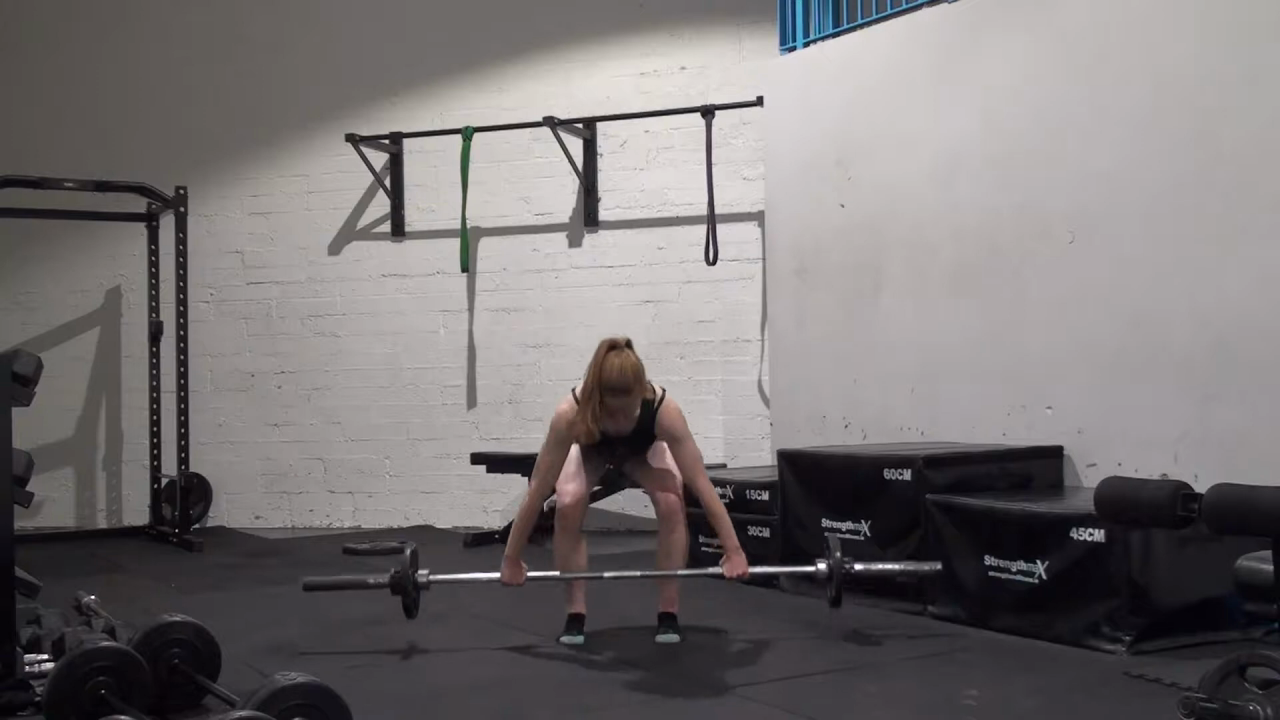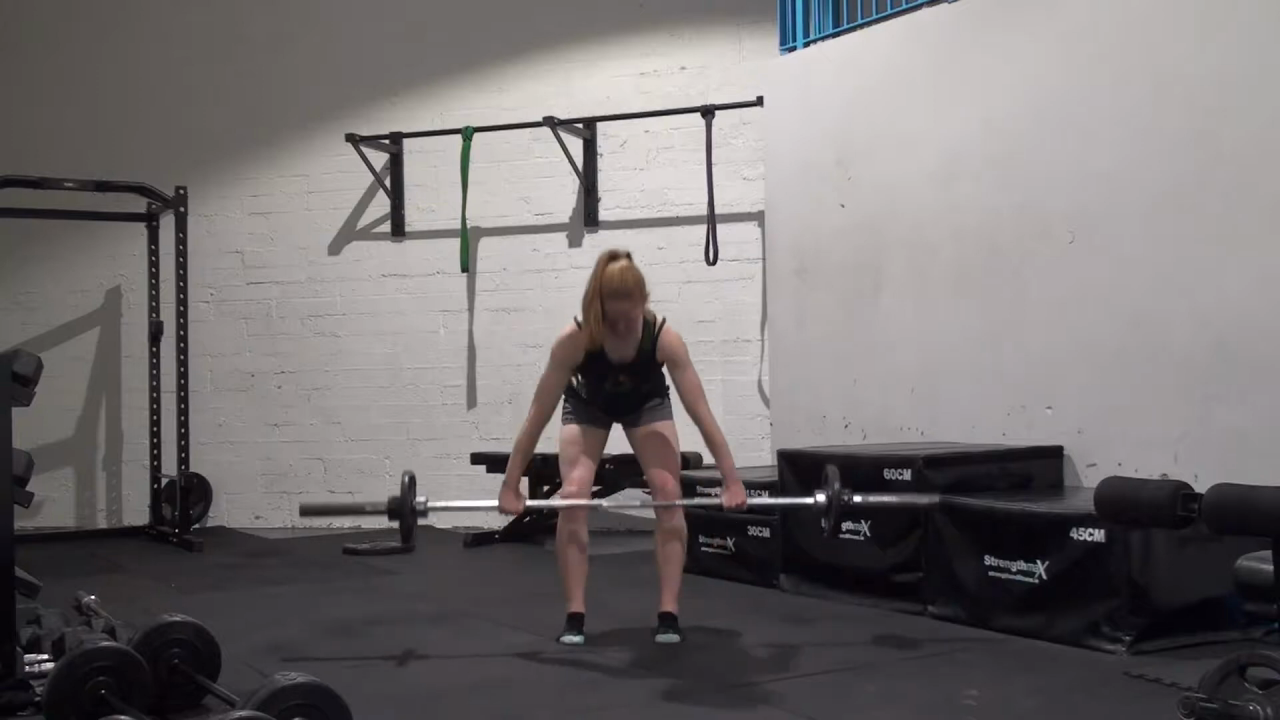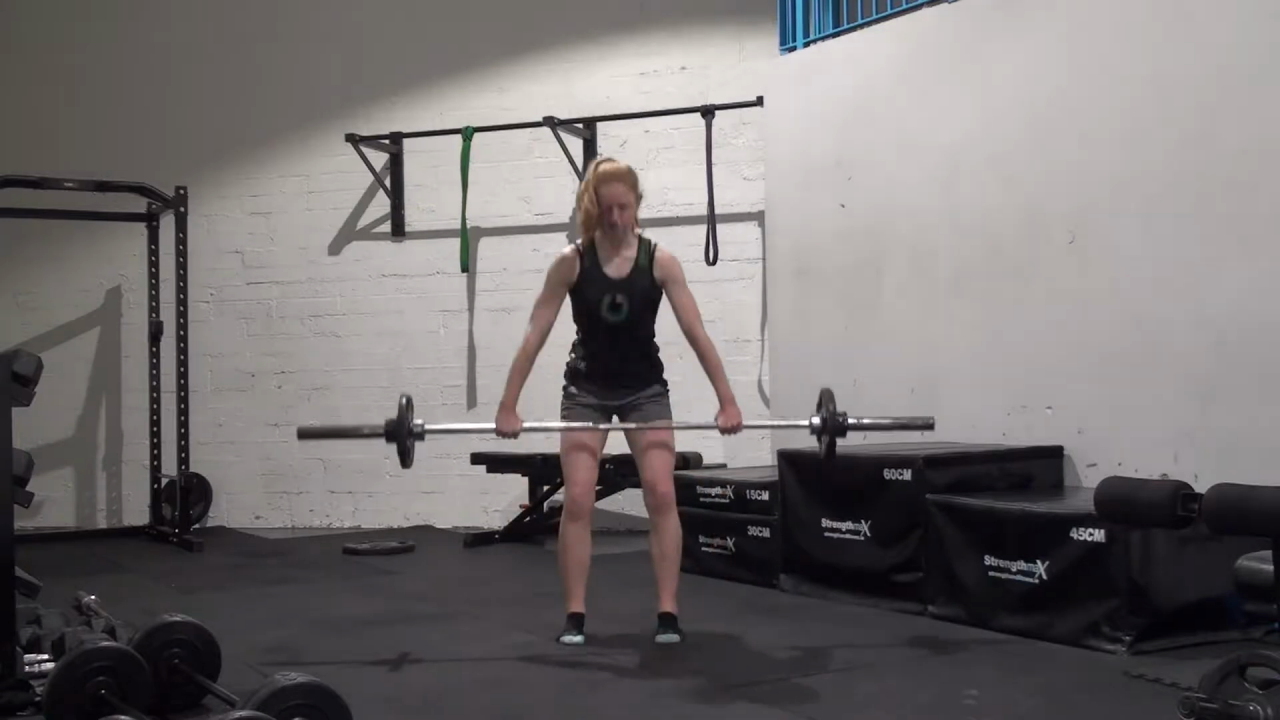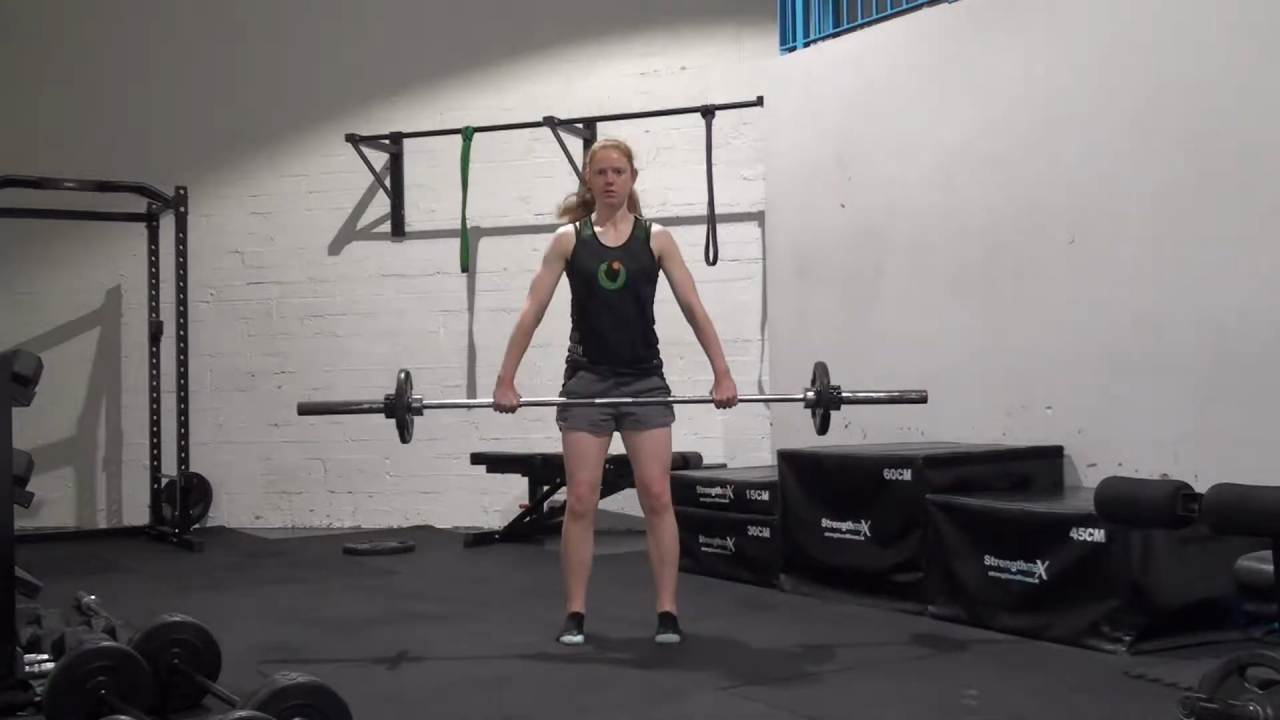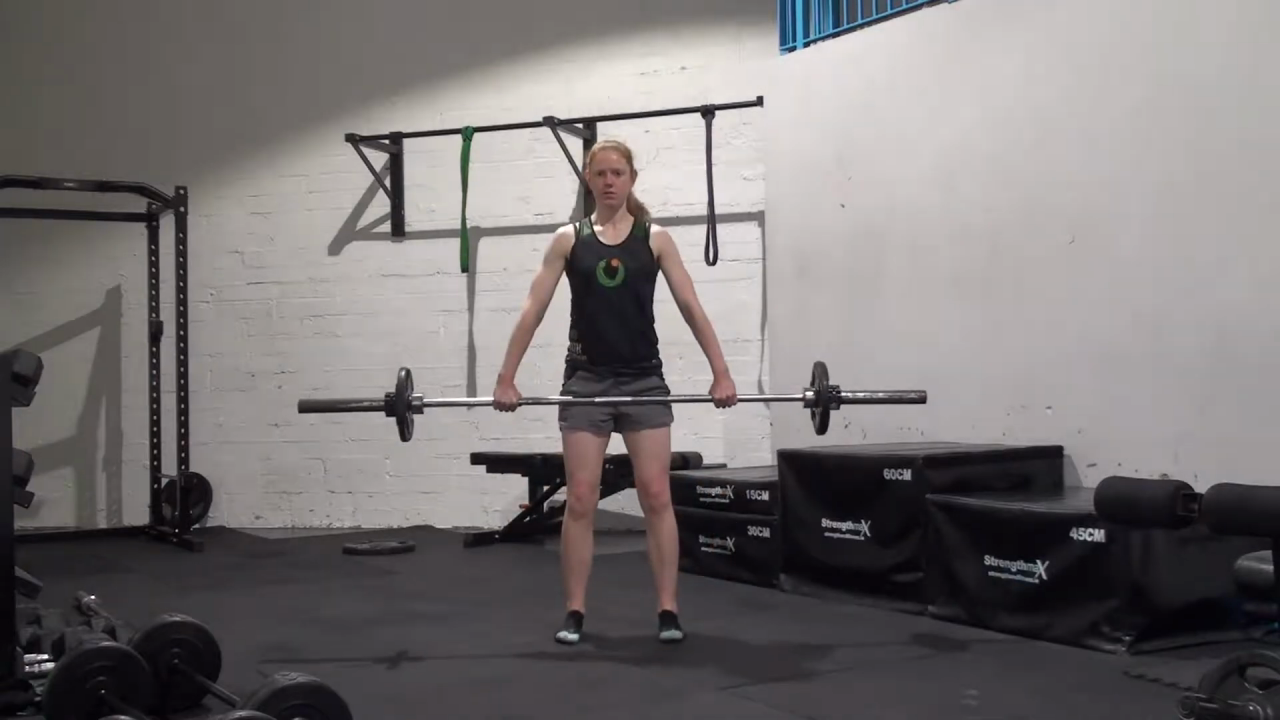
dt=0.3s
person 1, frame 1
left shoulder: (664, 410)
right shoulder: (571, 414)
left elbow: (700, 484)
right elbow: (538, 490)
left wrist: (733, 550)
right wrist: (512, 558)
left hip: (646, 444)
right hip: (590, 446)
left knee: (671, 504)
right knee: (568, 506)
left ankle: (668, 614)
right ankle: (575, 614)
person 1, frame 2
left shoulder: (664, 337)
right shoulder: (573, 340)
left elbow: (702, 413)
right elbow: (537, 417)
left wrist: (732, 479)
right wrist: (510, 484)
left hip: (647, 404)
right hip: (586, 405)
left knee: (668, 492)
right knee: (573, 496)
left ankle: (668, 613)
right ankle: (575, 615)
person 1, frame 3
left shoulder: (660, 260)
right shoulder: (570, 262)
left elbow: (696, 334)
right elbow: (535, 336)
left wrist: (726, 401)
right wrist: (509, 405)
left hip: (645, 388)
right hip: (586, 387)
left knee: (661, 495)
right knee: (577, 500)
left ankle: (668, 613)
right ankle: (574, 615)
person 1, frame 4
left shoulder: (656, 237)
right shoulder: (568, 239)
left elbow: (693, 308)
right elbow: (532, 311)
left wrist: (722, 373)
right wrist: (505, 379)
left hip: (644, 379)
right hip: (587, 379)
left knee: (657, 496)
right knee: (580, 500)
left ankle: (668, 611)
right ankle: (575, 614)
person 1, frame 5
left shoulder: (655, 238)
right shoulder: (568, 239)
left elbow: (691, 308)
right elbow: (533, 310)
left wrist: (721, 373)
right wrist: (506, 377)
left hip: (643, 379)
right hip: (586, 379)
left knee: (656, 496)
right knee: (580, 499)
left ankle: (668, 610)
right ankle: (574, 612)
